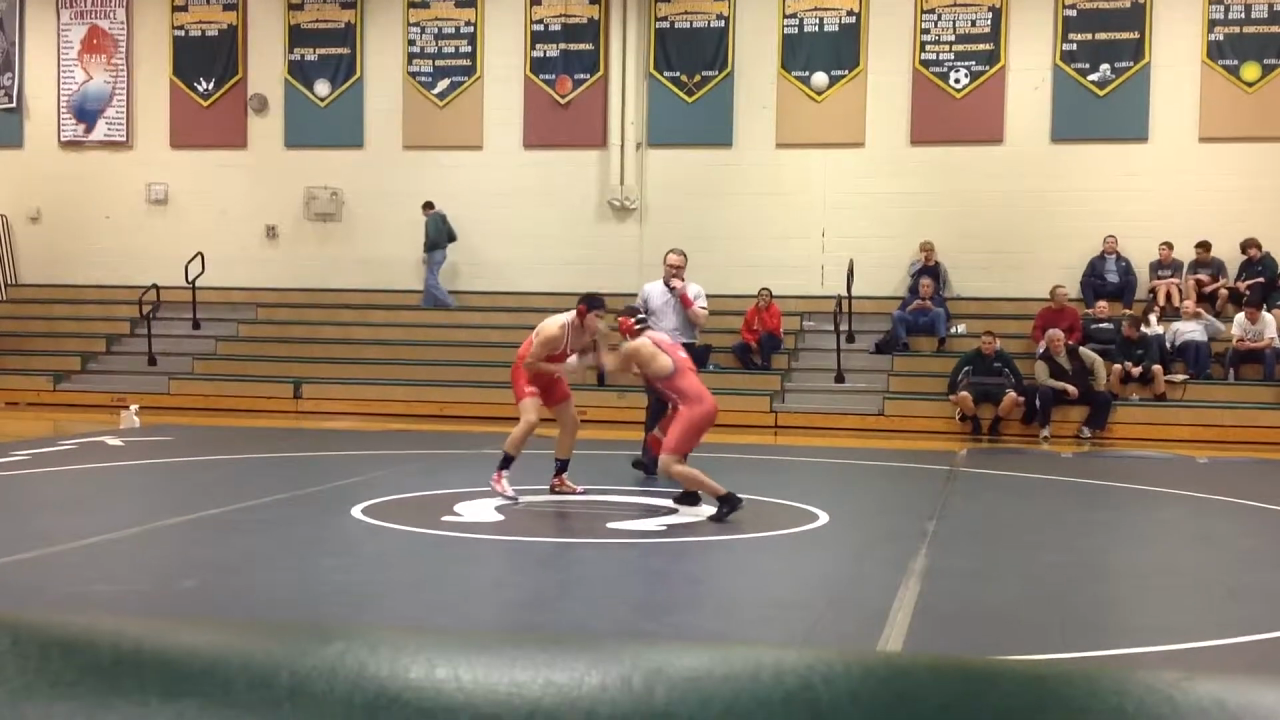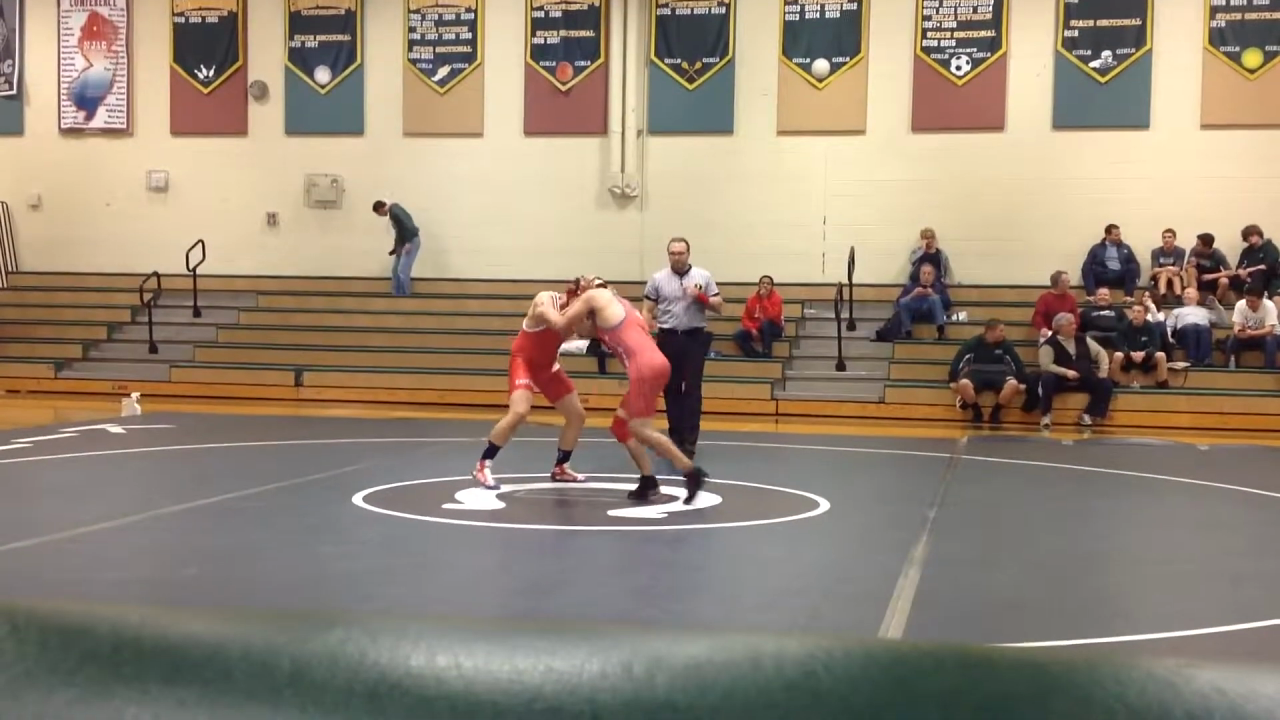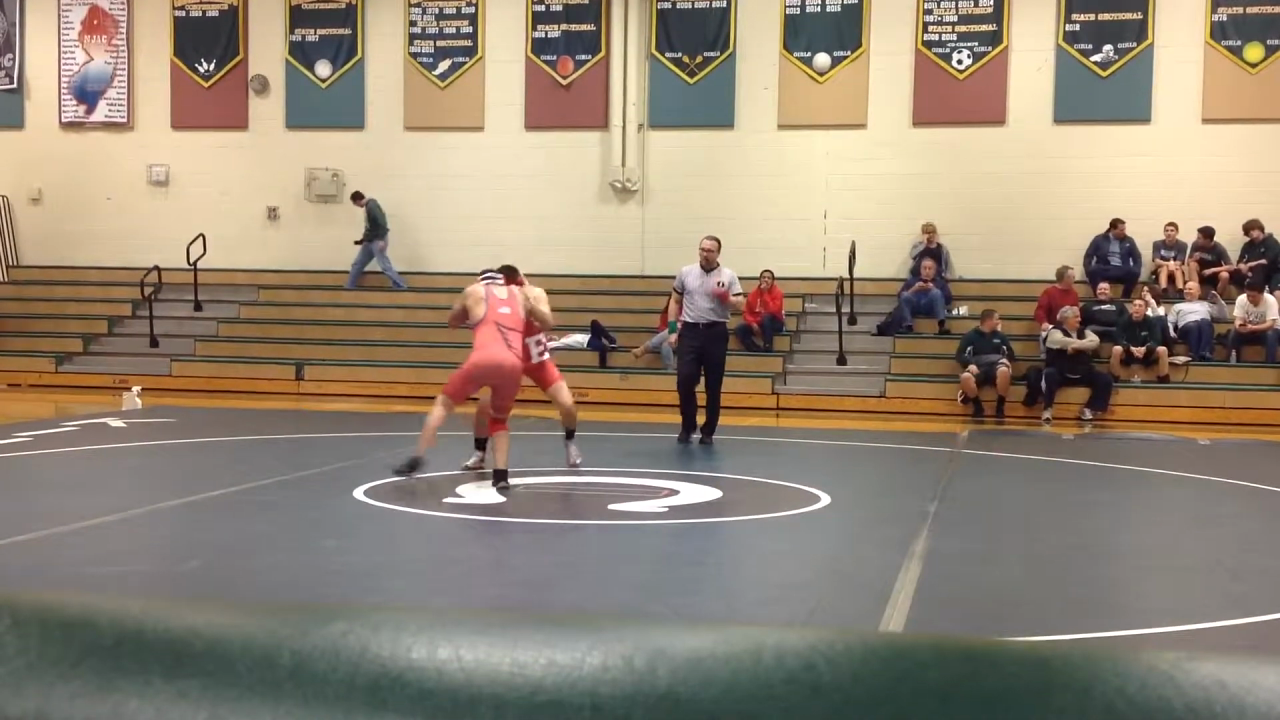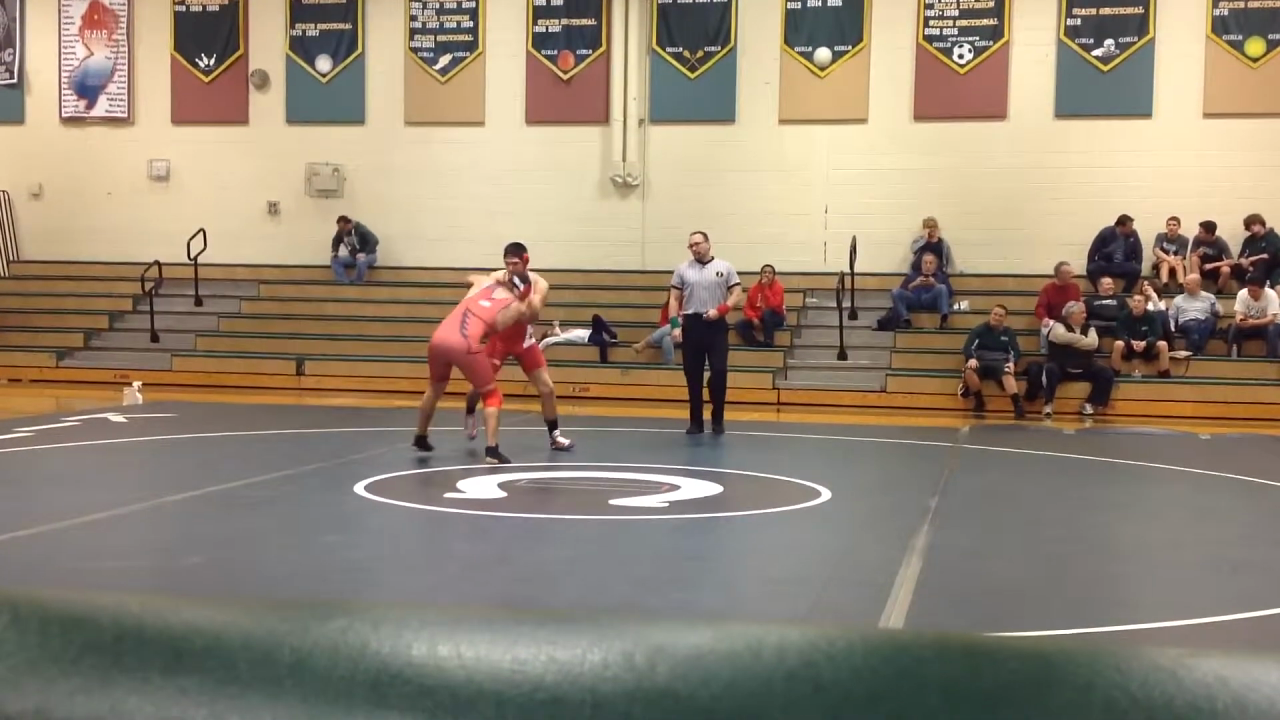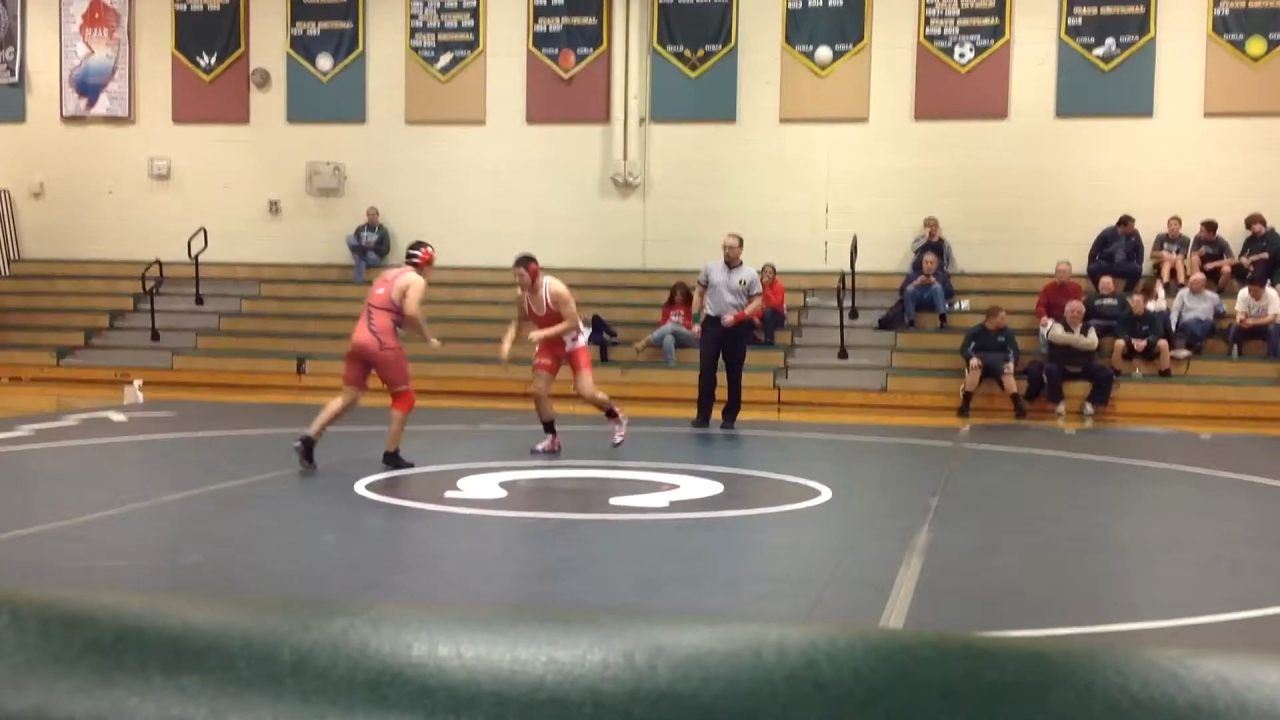
dt=1s
person 1, frame 1
left shoulder: (635, 347)
right shoulder: (659, 338)
left elbow: (611, 367)
left hip: (694, 407)
right hip: (701, 403)
left knee: (668, 465)
right knee: (655, 441)
left ankle: (727, 499)
right ankle: (690, 493)
person 1, frame 2
left shoulder: (594, 296)
right shoulder: (613, 302)
left elbow: (562, 325)
left hip: (645, 366)
right hip: (655, 364)
left knee: (640, 429)
right knee: (622, 424)
left ankle: (691, 472)
right ankle: (648, 480)
person 1, frame 3
left shoulder: (473, 291)
right shoulder: (519, 294)
left elbow: (453, 320)
right elbow: (549, 323)
left hip: (484, 361)
right hip: (512, 366)
left knee: (443, 405)
right knee: (499, 421)
left ankle: (418, 458)
right ankle: (501, 474)
person 1, frame 4
left shoulder: (484, 283)
right shoulder: (519, 307)
left elbow: (472, 278)
left hip: (439, 339)
right hip: (465, 346)
left knee: (435, 388)
right knee: (491, 395)
left ankle: (420, 438)
right ankle: (492, 451)
person 1, frame 5
left shoulder: (386, 275)
right shoulder: (416, 280)
right elbow: (411, 312)
right wrist: (428, 338)
left hip: (360, 341)
right hip: (383, 345)
left knee: (349, 396)
right knee: (404, 398)
left ankle: (308, 440)
right ankle: (391, 455)
person 2, frame 1
left shoulder: (694, 291)
right shoulder: (648, 289)
left elbow: (701, 322)
left wrist: (683, 296)
left hip: (686, 354)
right knee: (655, 406)
right ankle: (648, 457)
person 2, frame 2
left shoulder: (704, 276)
right shoulder: (657, 278)
left elbow: (718, 306)
right elbow: (647, 311)
left wrist: (700, 295)
left hip: (695, 338)
right hip: (668, 339)
left knee: (692, 389)
right knee: (671, 390)
left ankle: (689, 441)
right ankle: (676, 440)
person 2, frame 3
left shoulder: (728, 276)
right shoulder: (685, 273)
left elbow: (740, 305)
right elbow: (675, 302)
left wrist: (722, 294)
right wrist: (672, 330)
left hip: (716, 333)
right hip: (690, 331)
left knee: (713, 385)
right knee: (685, 380)
left ankle: (708, 432)
right ankle: (687, 426)
person 2, frame 4
left shoulder: (725, 267)
right shoulder: (682, 270)
left elbow: (737, 294)
right elbow: (674, 299)
left wrist: (720, 310)
right wrist: (674, 325)
left hip: (717, 325)
right hip: (691, 325)
left knee: (719, 371)
right knee: (693, 376)
left ankle: (717, 419)
right ankle: (696, 422)
person 2, frame 5
left shoulder: (750, 274)
right shoulder: (710, 268)
left elbow: (757, 303)
right elbow: (698, 294)
left wrist: (737, 317)
right wrist: (696, 321)
left hip: (736, 328)
right hip: (711, 324)
left knee: (734, 375)
right knee: (706, 371)
left ankle: (729, 418)
right ankle: (702, 416)
person 3, frame 1
left shoulder: (588, 329)
right shoulder: (556, 329)
left elbow: (585, 353)
right elbow: (531, 362)
left wrist: (591, 359)
right wrist: (564, 368)
left hip: (551, 374)
right hip: (528, 370)
left knee: (571, 423)
right knee: (530, 421)
left ankle: (559, 479)
right ankle: (500, 475)
person 3, frame 2
right shoulder: (545, 300)
right elbow: (561, 326)
left hip: (548, 366)
right hip: (524, 362)
left knee: (578, 415)
right knee: (518, 413)
left ankle: (560, 468)
right ankle: (483, 465)
person 3, frame 3
left shoulder: (536, 295)
left wrist: (527, 298)
left hip: (538, 358)
left knee: (567, 405)
right knee: (484, 405)
left ankle: (570, 443)
right ankle: (479, 455)
person 3, frame 4
left shoulder: (538, 284)
right shoulder: (498, 277)
left elbow: (533, 315)
right elbow: (473, 281)
right wrist: (492, 281)
left hip: (524, 342)
right hip: (498, 339)
left knee: (547, 389)
left ankle: (555, 435)
right ankle: (470, 415)
person 3, frame 5
left shoulder: (556, 289)
right shoulder: (522, 294)
left elbow: (573, 323)
right elbow: (519, 321)
left wrist: (543, 334)
right wrist: (507, 342)
left hip: (573, 341)
right hip: (548, 344)
left knee: (587, 393)
right knee: (539, 391)
left ankle: (616, 417)
right ankle: (551, 438)
